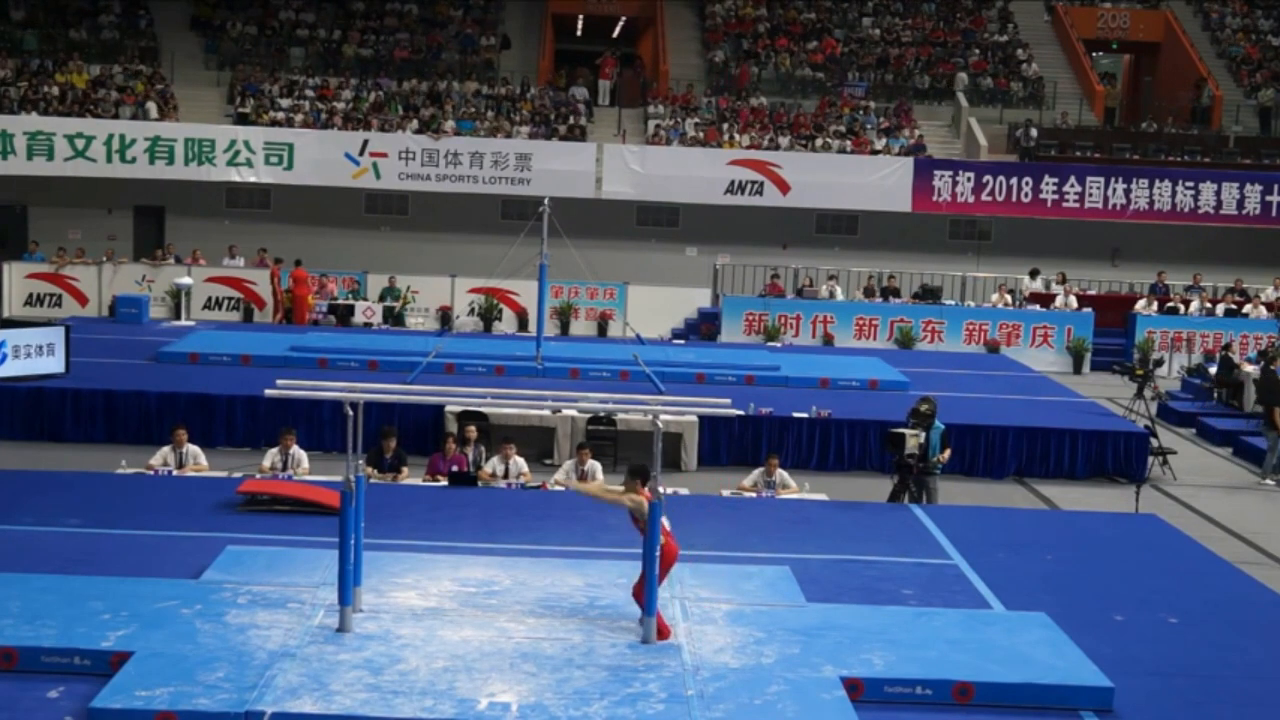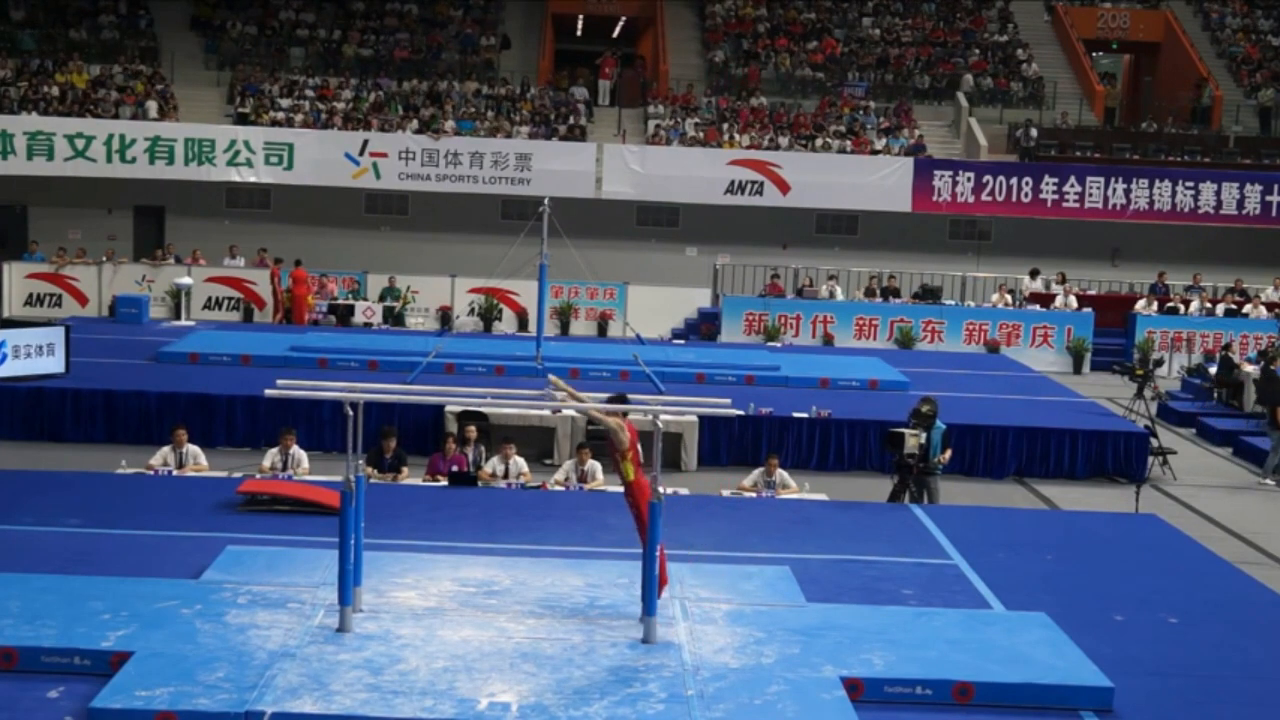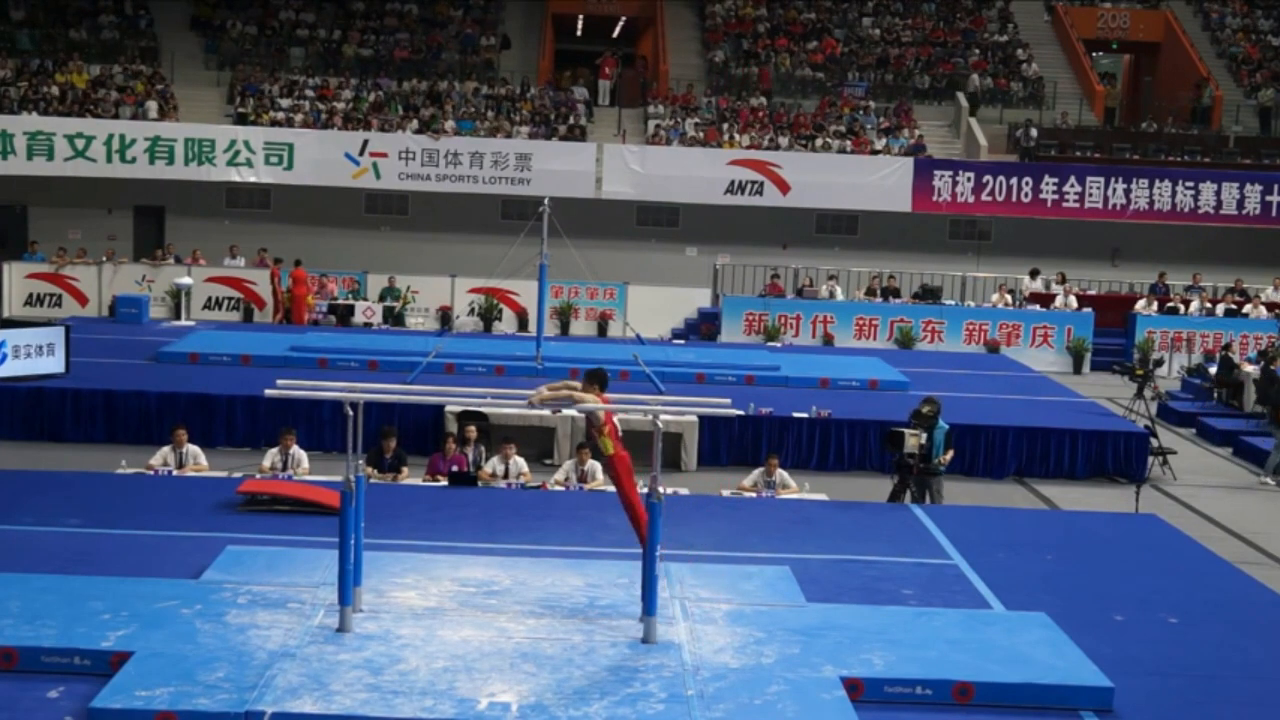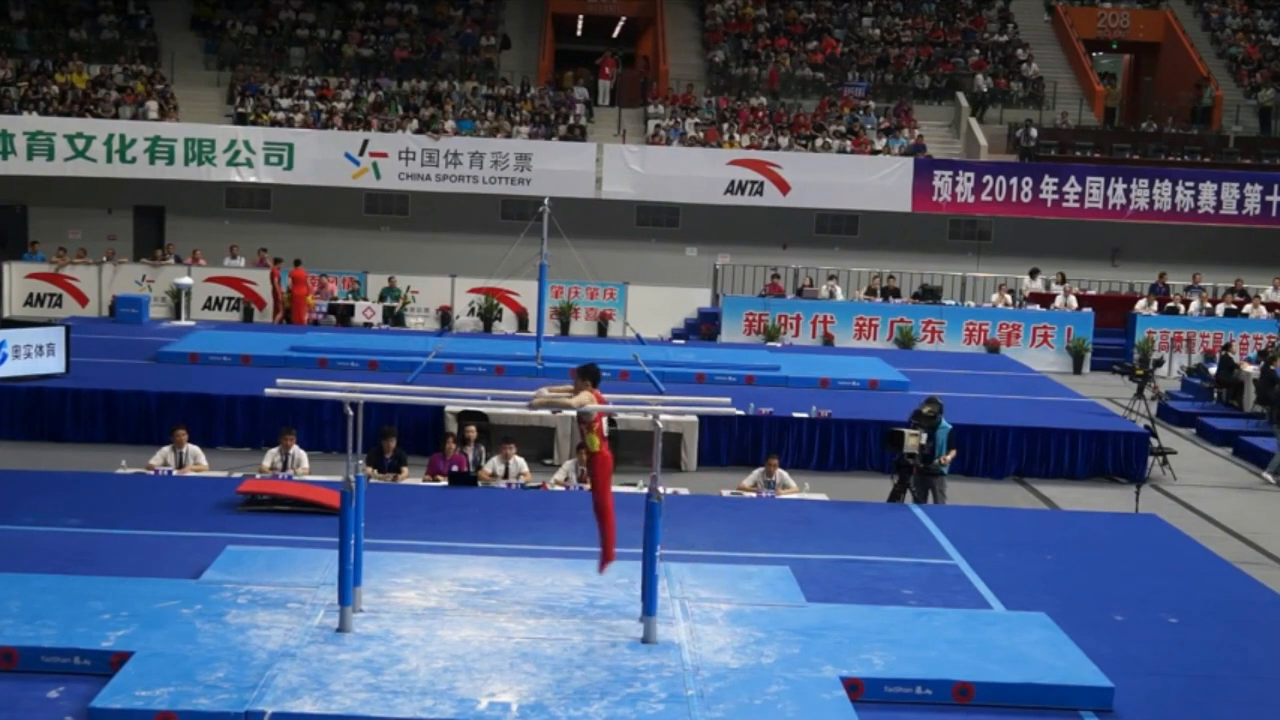
dt=0.2s
person 1, frame 1
left shoulder: (638, 502)
right shoulder: (640, 496)
left elbow: (607, 497)
right elbow: (605, 491)
left wrist: (576, 487)
right wrist: (578, 486)
left hip: (664, 552)
right hip: (666, 548)
left knee: (640, 592)
right knee: (641, 590)
left ankle: (662, 630)
right ankle: (656, 625)
person 1, frame 2
left shoulder: (618, 428)
right shoulder: (622, 425)
left elbow: (593, 413)
right elbow: (589, 405)
left wrist: (563, 394)
right wrist: (563, 387)
left hip: (636, 488)
right hip: (637, 485)
left knee: (647, 533)
right knee: (647, 533)
left ankle: (660, 577)
right ankle: (660, 576)
person 1, frame 3
left shoulder: (594, 402)
right shoulder: (600, 399)
left elbow: (574, 396)
right elbow: (575, 388)
left wrist: (541, 398)
right wrist: (546, 389)
left hip: (615, 460)
right hip: (615, 457)
left knee: (631, 503)
right knee: (630, 502)
person 1, frame 4
left shoulder: (587, 398)
right shoulder: (593, 395)
left elbow: (570, 403)
right elbow: (571, 390)
left wrist: (540, 403)
right wrist: (547, 391)
left hip: (598, 459)
right hip: (600, 456)
left knee: (602, 507)
right knee: (603, 508)
left ankle: (607, 552)
right ankle: (607, 552)
